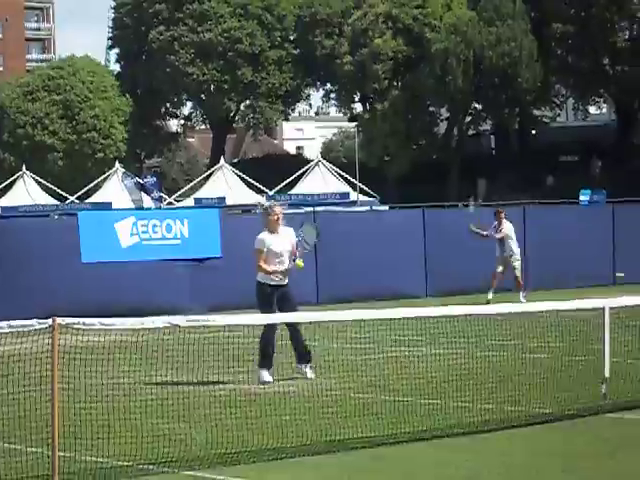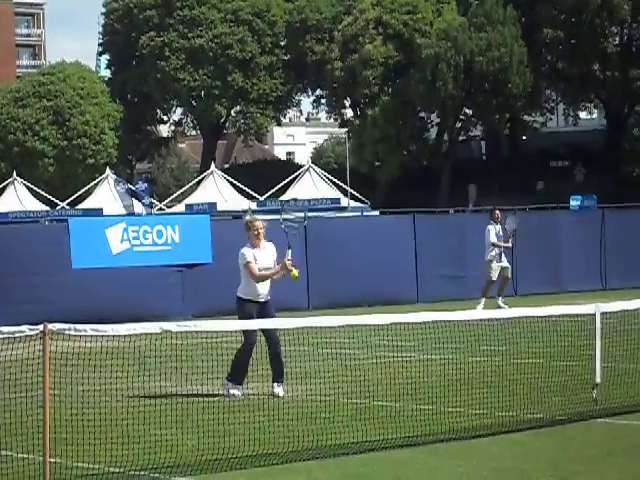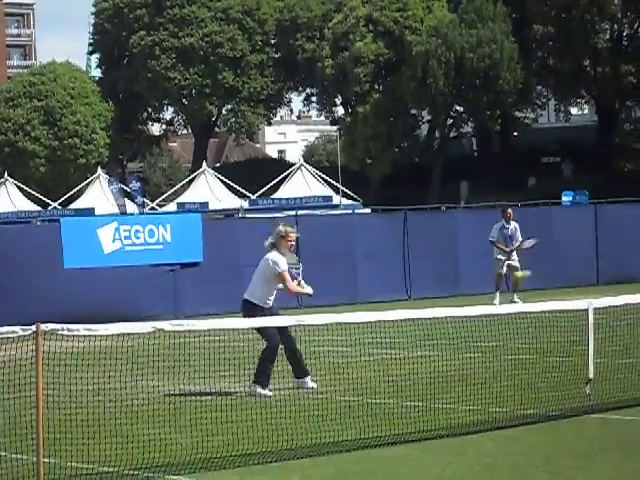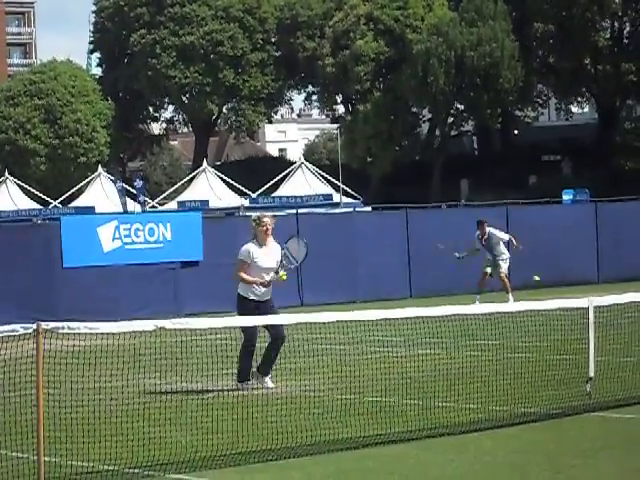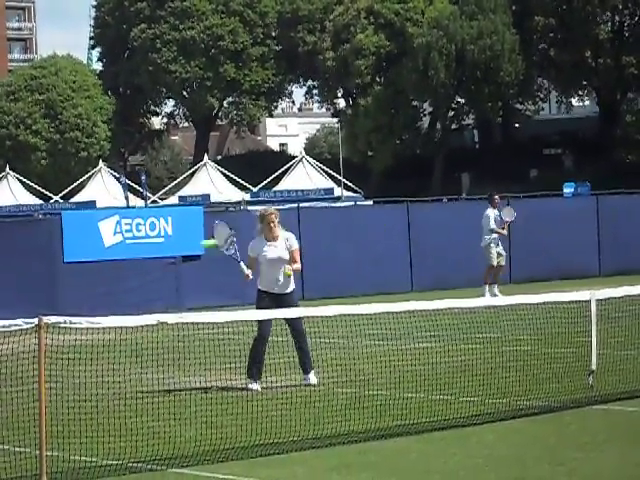
dt=1s
person 1, frame 1
left shoulder: (289, 232)
right shoulder: (262, 238)
left elbow: (295, 254)
right elbow: (260, 265)
left wrist: (293, 263)
right wrist: (278, 271)
left hip: (284, 287)
right hip: (266, 286)
left knee: (294, 324)
right knee: (271, 325)
left ankle: (304, 363)
right ankle: (264, 369)
person 1, frame 2
left shoulder: (270, 247)
right shoulder: (245, 252)
left elbow: (274, 273)
right elbow: (257, 276)
left wrist: (286, 268)
right wrist: (279, 269)
left hip: (264, 301)
right hip: (246, 302)
left knee: (273, 340)
right knee: (250, 341)
left ankle: (277, 383)
right ankle: (232, 382)
person 1, frame 3
left shoulder: (281, 258)
right shoulder: (276, 259)
right elbow: (289, 287)
left wrist: (297, 284)
right wrist: (306, 290)
left hip: (265, 306)
right hip: (253, 306)
left knee: (288, 339)
right knee: (273, 342)
left ankle: (302, 378)
right ankle: (258, 385)
person 1, frame 4
left shoulder: (276, 248)
right shoulder: (248, 249)
right elbow: (239, 275)
right wrist: (258, 281)
left hip: (266, 300)
right hip: (247, 300)
left knee: (279, 336)
right knee: (250, 340)
left ankle: (262, 374)
right ankle: (243, 380)
person 1, frame 5
left shoulder: (289, 238)
right shoulder: (255, 244)
left elbow: (297, 262)
right elbow: (250, 267)
left wrist: (291, 267)
right wrist: (247, 272)
left hip: (288, 293)
right hip: (266, 294)
left knee: (299, 332)
right knee: (263, 334)
left ankle: (308, 372)
right ankle: (253, 378)
